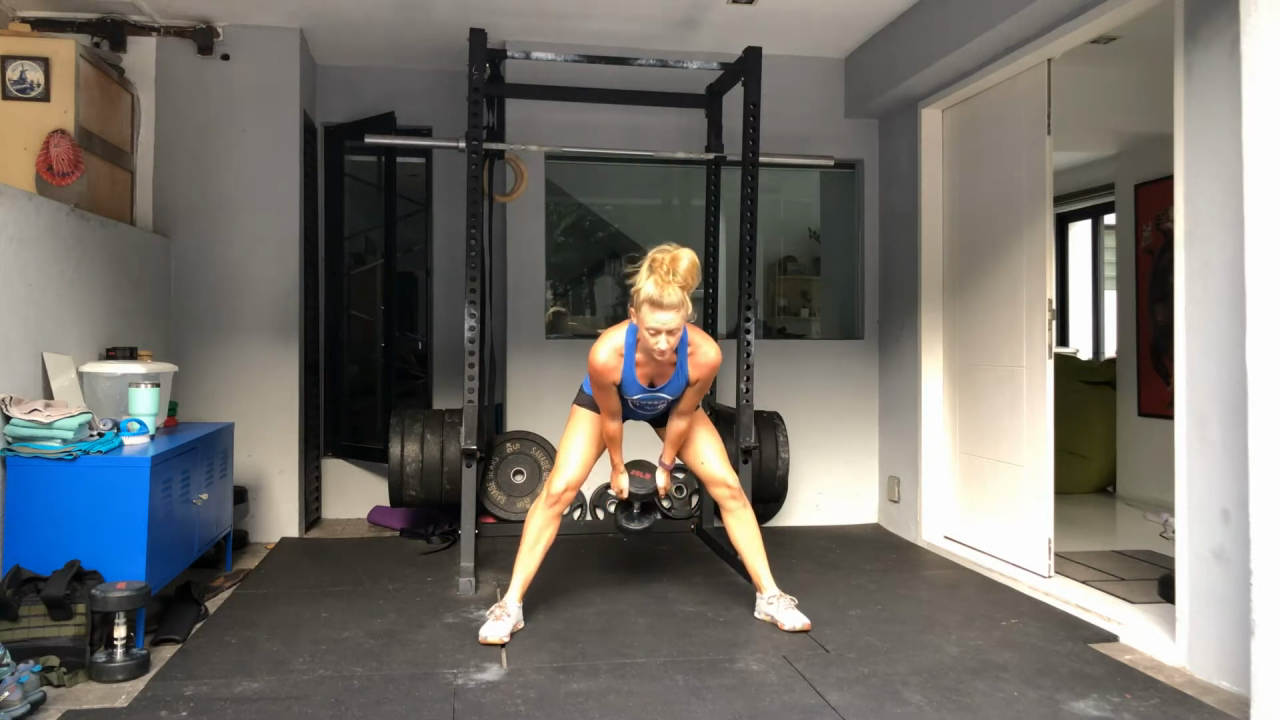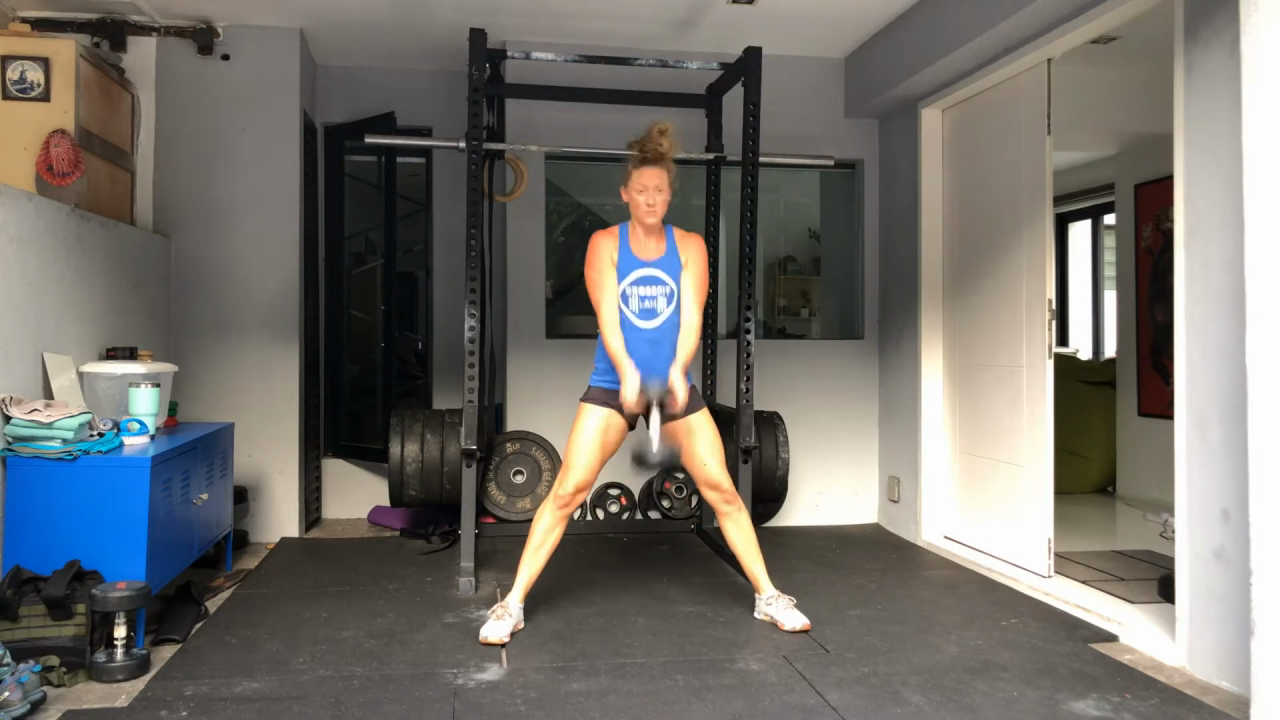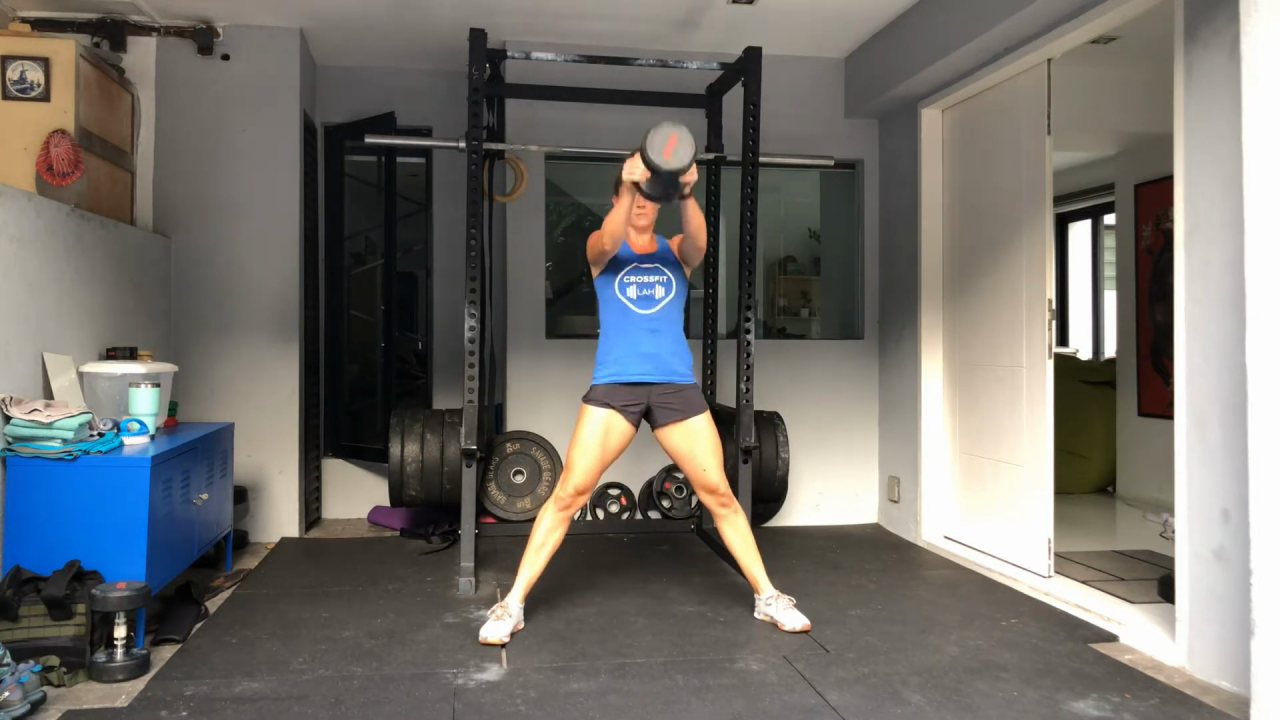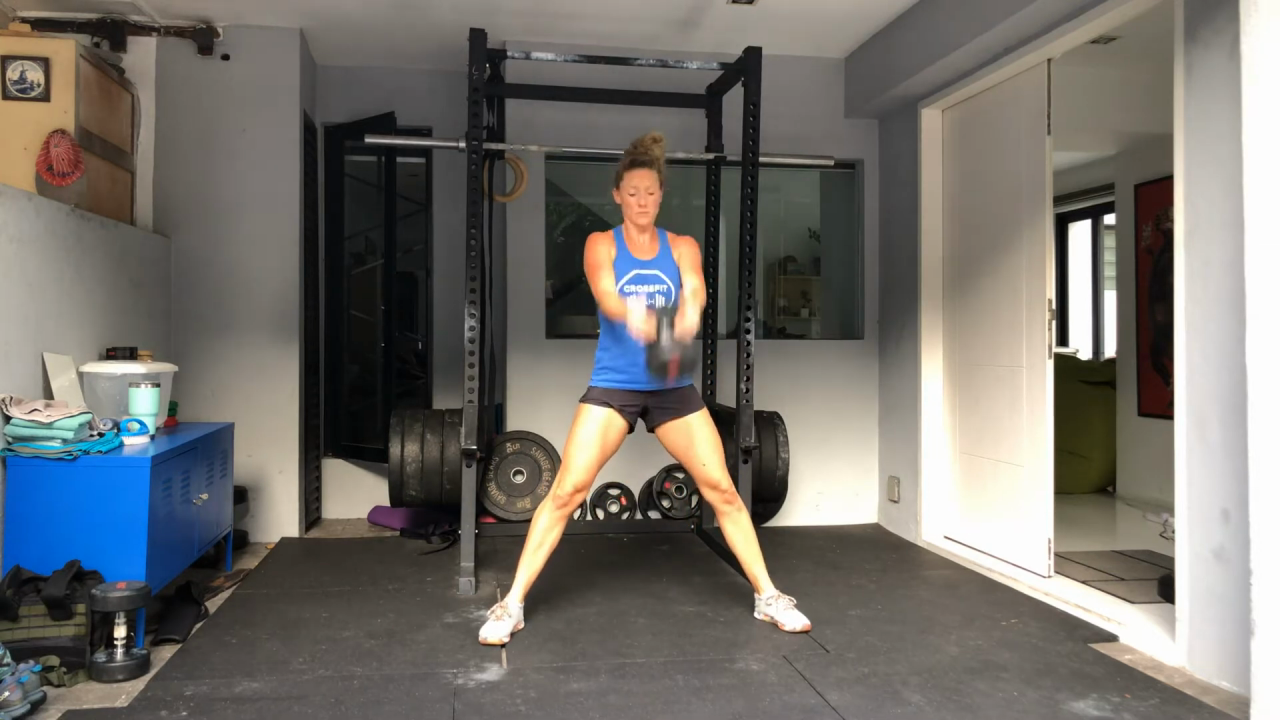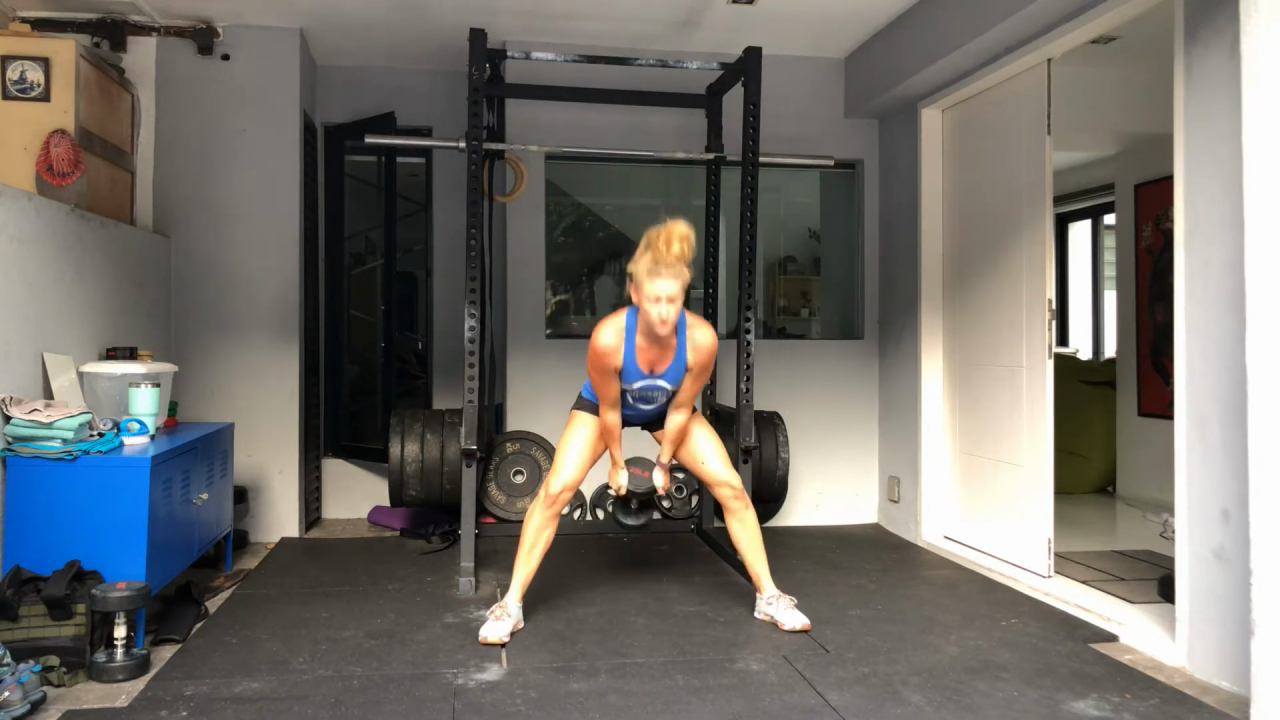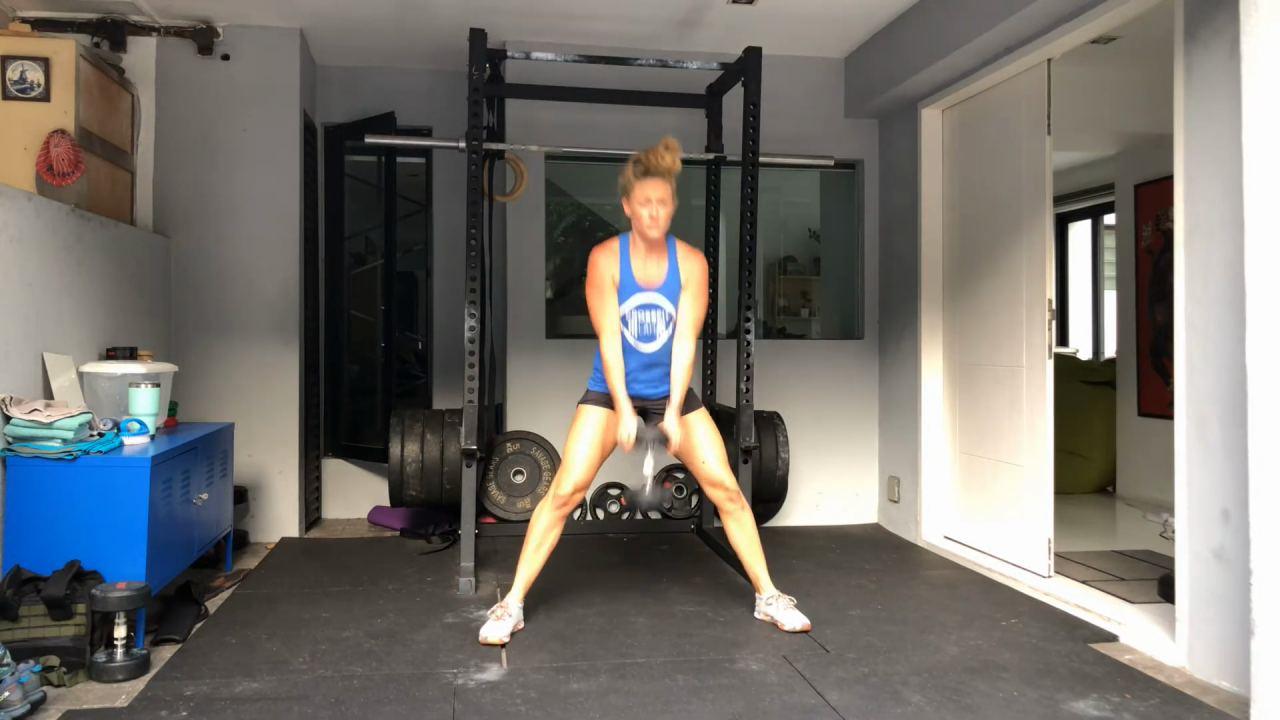
dt=0.4s
person 1, frame 1
left shoulder: (705, 354)
right shoulder: (606, 354)
left elbow: (681, 415)
right elbow: (611, 416)
left wrist: (665, 464)
right wrist: (618, 468)
left hip: (670, 409)
right hip: (605, 403)
left knee: (728, 487)
right knee: (559, 490)
left ankle: (770, 596)
right ankle: (510, 605)
person 1, frame 2
left shoulder: (689, 245)
right shoulder: (605, 242)
left elbow: (693, 314)
right elbow: (605, 317)
left wrist: (680, 373)
right wrist: (626, 375)
left hip: (673, 383)
right hip: (611, 385)
left knee: (722, 492)
right knee: (567, 493)
left ankle: (767, 595)
right ankle: (513, 603)
person 1, frame 3
left shoulder: (674, 250)
right shoulder: (601, 248)
left elbow: (698, 243)
right elbow: (609, 241)
left wrist: (687, 195)
right wrist: (628, 190)
left hip: (675, 385)
right hip: (615, 385)
left knee: (719, 495)
right knee: (568, 495)
left ankle: (768, 596)
right ankle: (512, 604)
person 1, frame 4
left shoulder: (681, 247)
right shoulder: (601, 244)
left elbow: (696, 291)
right elbow: (606, 294)
left wrist: (691, 307)
right wrist: (632, 315)
left hip: (672, 384)
right hip: (612, 385)
left knee: (722, 490)
right knee: (566, 492)
left ankle: (768, 595)
right ankle: (512, 603)
person 1, frame 5
left shoulder: (702, 339)
right shoulder: (608, 337)
left elbow: (682, 407)
right elbow: (609, 408)
left wrist: (664, 464)
right wrist: (617, 464)
left hip: (667, 412)
right hip: (601, 407)
left knee: (732, 488)
right knee: (554, 491)
left ankle: (768, 595)
right ankle: (510, 605)
person 1, frame 6
left shoulder: (691, 261)
right shoulder: (605, 258)
left elbow: (687, 339)
right elbow: (608, 338)
left wrist: (676, 410)
right wrist: (623, 410)
left hip: (670, 388)
right hip: (610, 389)
left knee: (725, 488)
right knee: (565, 491)
left ankle: (768, 595)
right ankle: (512, 604)
